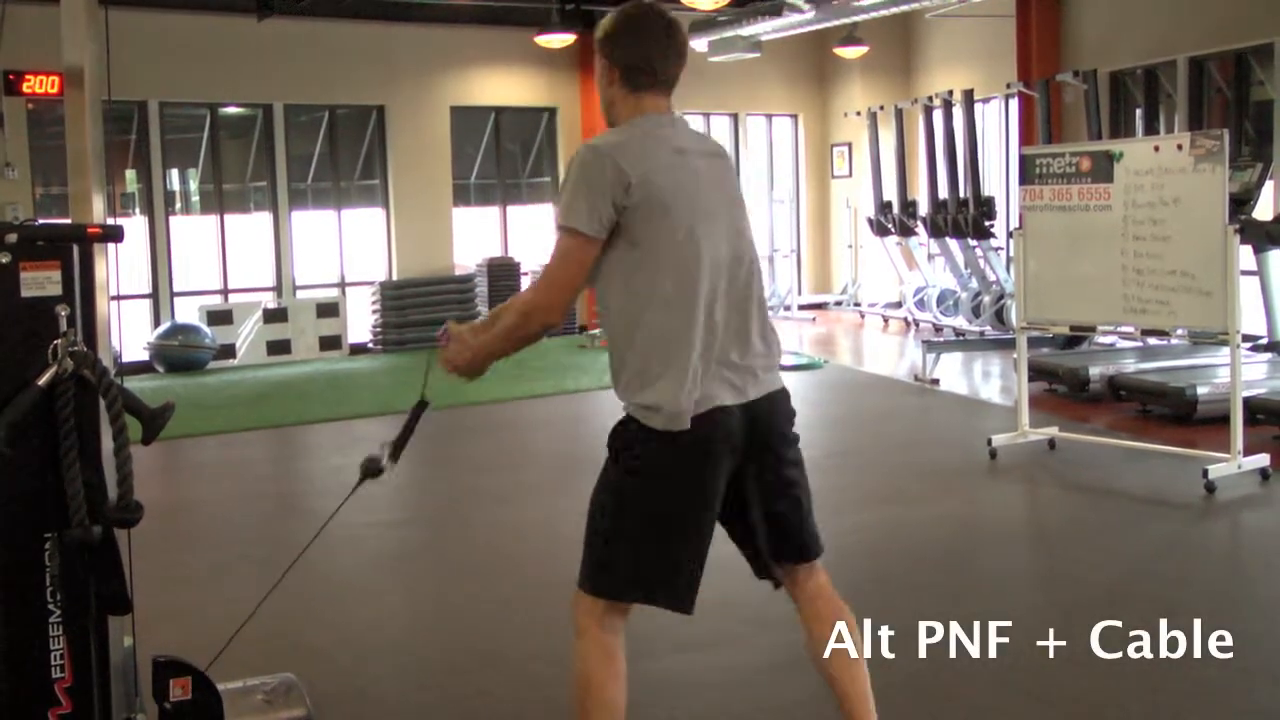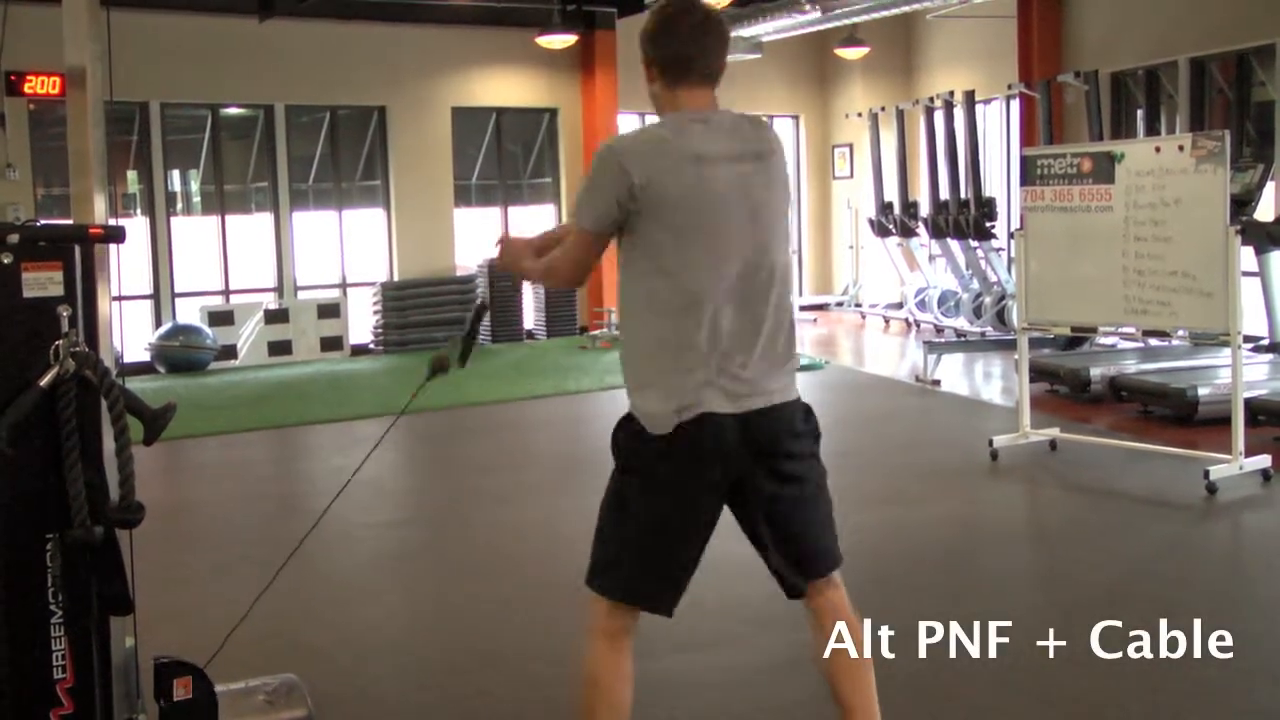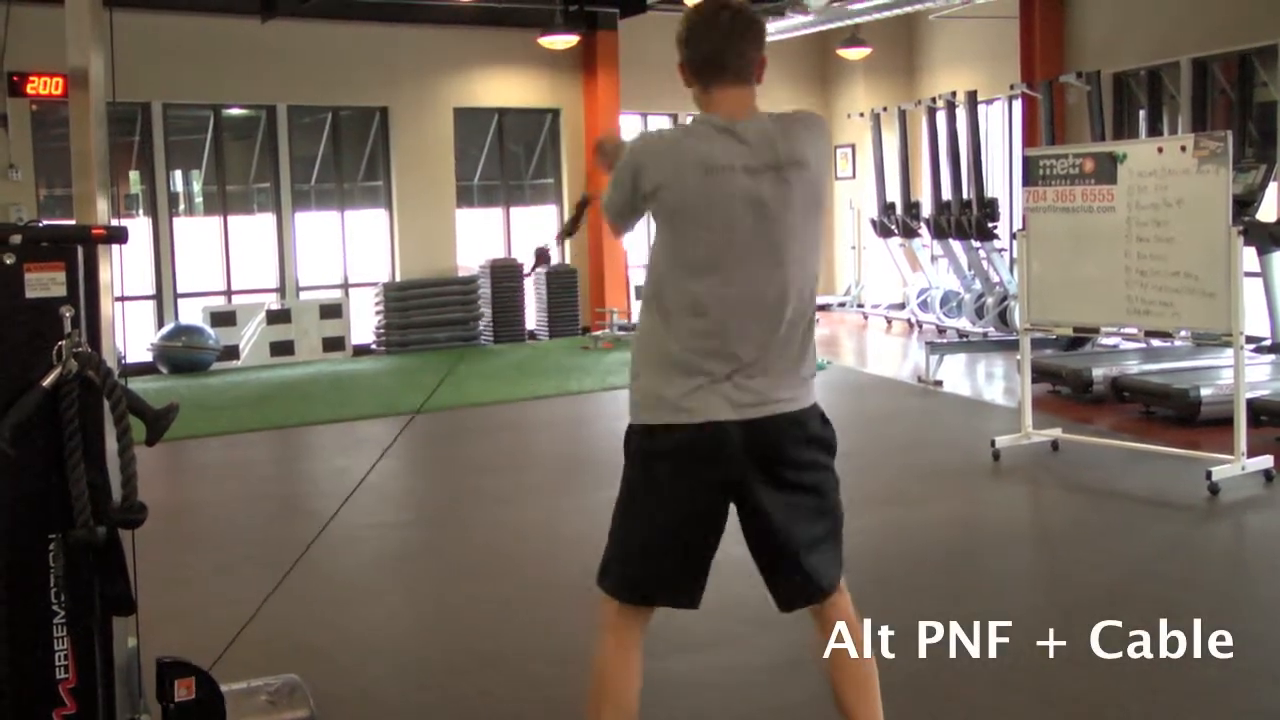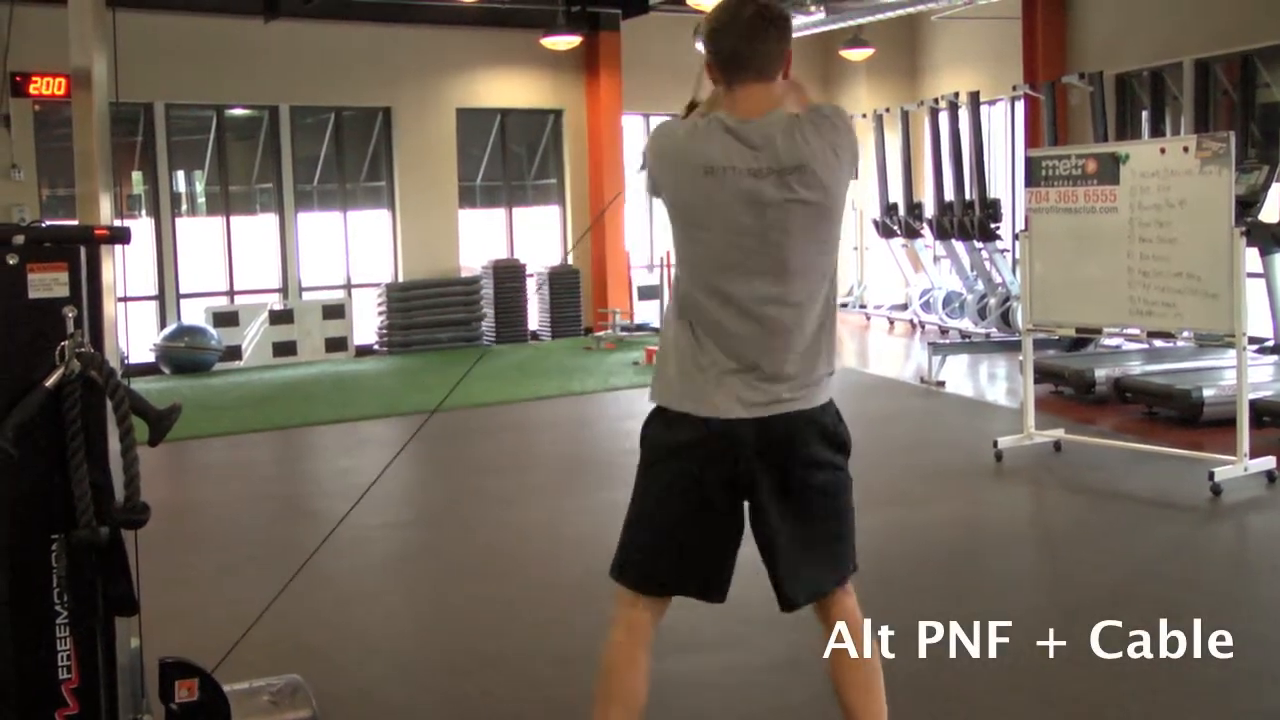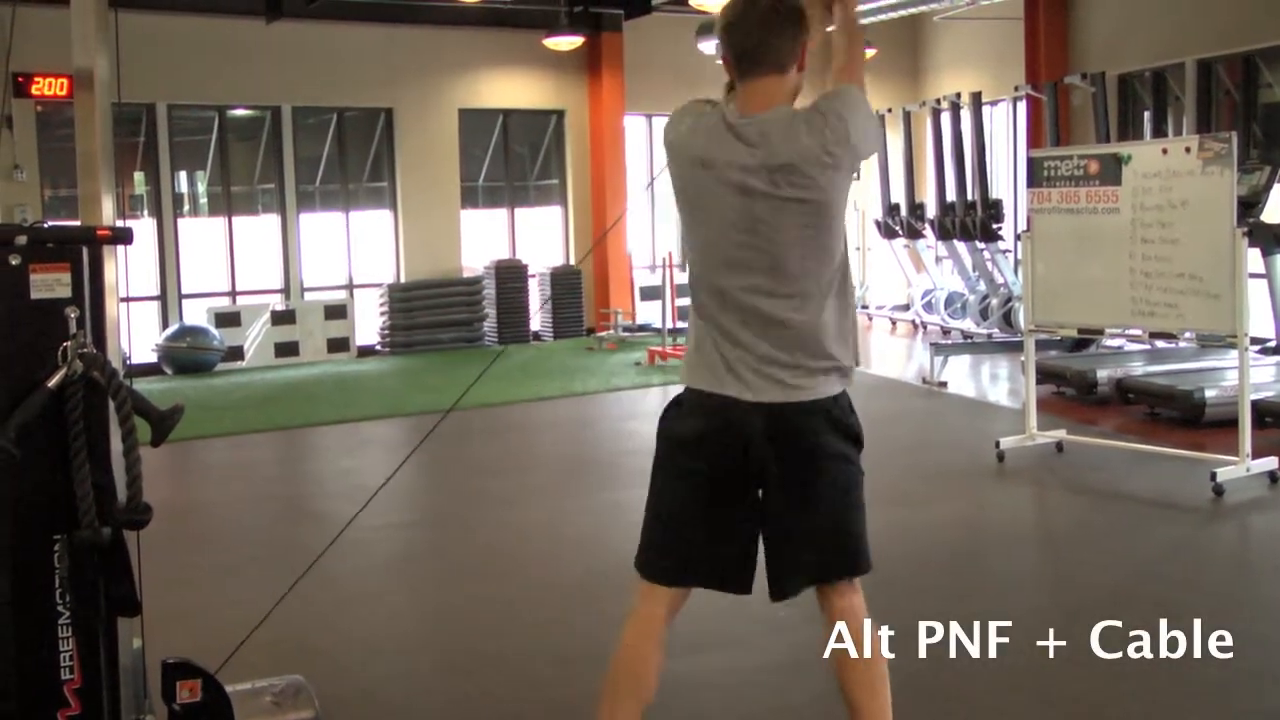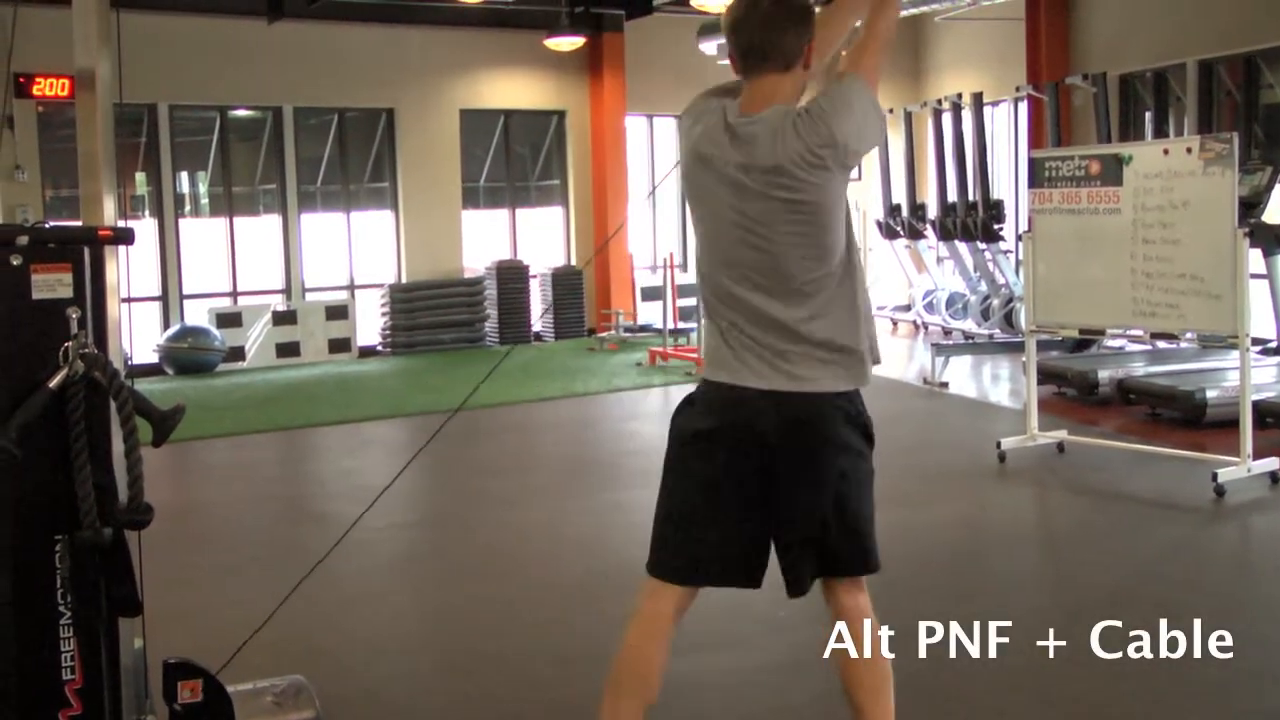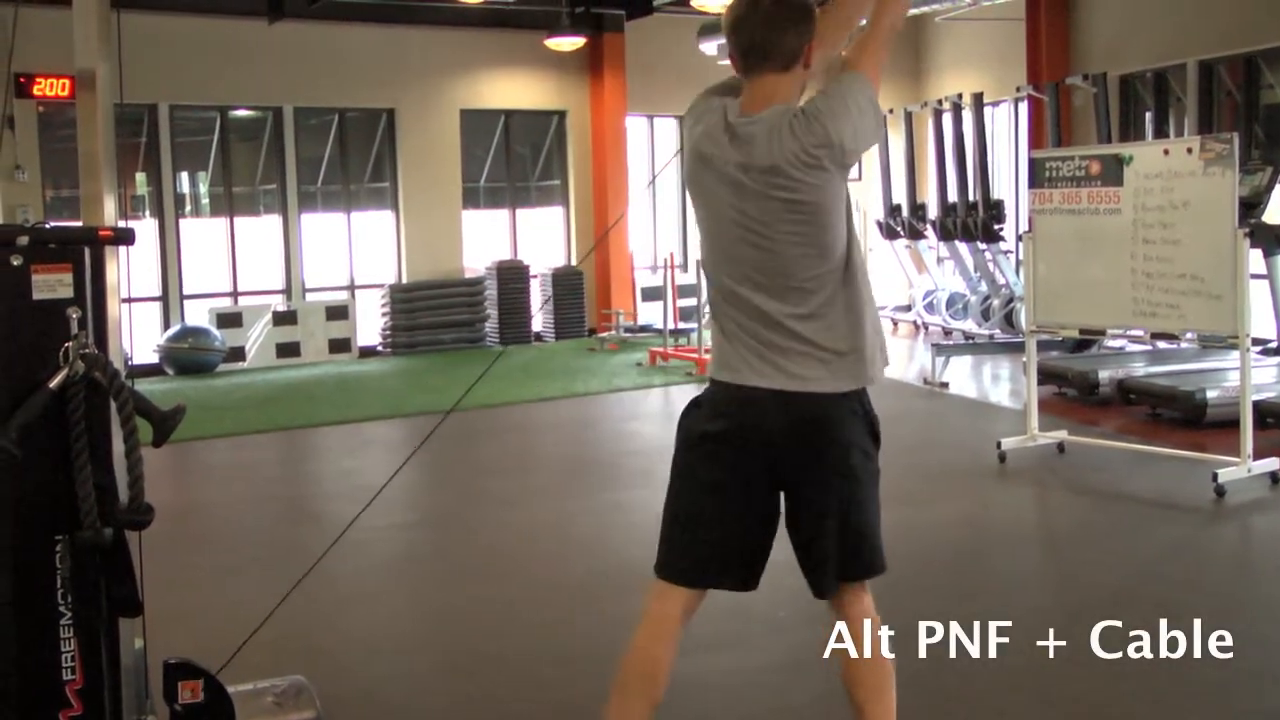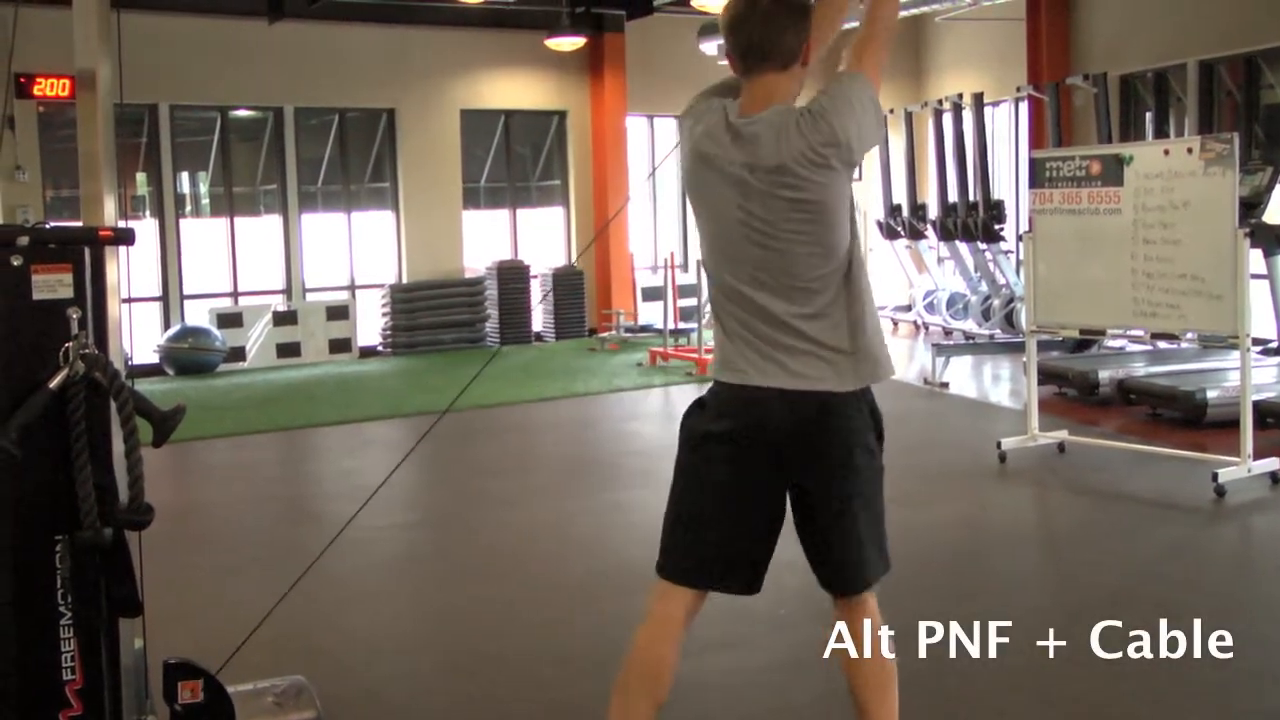
dt=0.1s
person 1, frame 1
left shoulder: (606, 157)
right shoulder: (711, 152)
left elbow: (554, 301)
left wrist: (477, 347)
right wrist: (501, 325)
left hip: (676, 417)
right hip: (760, 402)
left knee: (599, 614)
right knee: (805, 577)
person 1, frame 2
left shoulder: (626, 158)
right shoulder: (765, 142)
left elbow: (570, 270)
left wrist: (523, 260)
right wrist: (551, 242)
left hip: (678, 421)
right hip: (775, 411)
left knee: (610, 616)
right knee: (824, 591)
person 1, frame 3
left shoulder: (652, 160)
right shoulder: (807, 140)
left elbow: (617, 221)
left hip: (680, 425)
right hip: (787, 419)
left knee: (623, 615)
right knee: (831, 603)
person 1, frame 4
left shoulder: (671, 150)
right shoulder: (829, 139)
left wrist: (714, 98)
right wrist: (781, 77)
left hip: (697, 420)
right hip: (802, 418)
left knee: (635, 611)
right knee: (837, 603)
person 1, frame 5
left shoulder: (689, 134)
right shoulder: (826, 134)
right elbow: (847, 67)
left hip: (713, 406)
right hip: (813, 408)
left knee: (656, 598)
right knee: (844, 598)
person 1, frame 6
left shoulder: (699, 127)
right shoulder: (824, 133)
left elbow: (755, 89)
left hip: (726, 401)
right hip: (825, 402)
left knee: (663, 596)
right knee: (850, 597)
person 1, frame 7
left shoulder: (703, 127)
right shoulder: (819, 134)
left elbow: (793, 61)
left hip: (735, 401)
right hip: (830, 404)
left knee: (671, 598)
right knee: (853, 600)
person 1, frame 8
left shoulder: (701, 128)
right shoulder: (824, 133)
left elbow: (764, 79)
left hip: (739, 402)
right hip: (835, 403)
left knee: (674, 599)
right knee: (858, 602)
